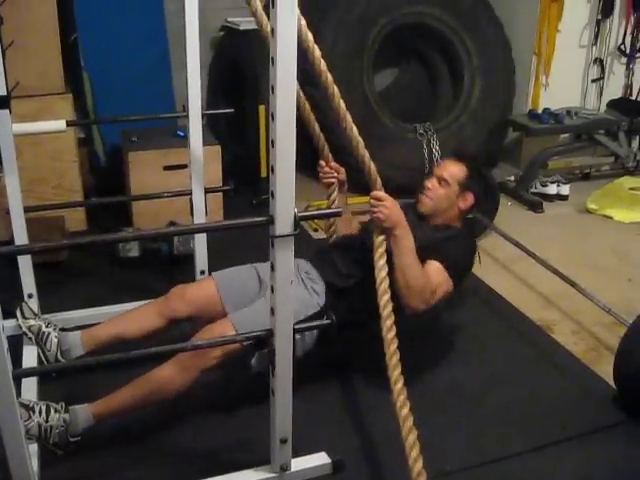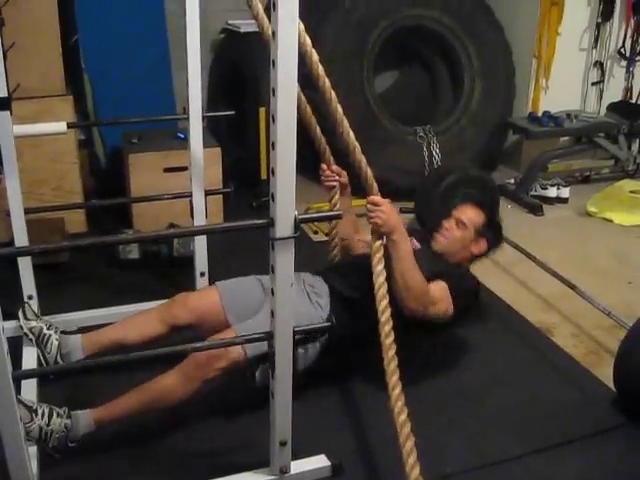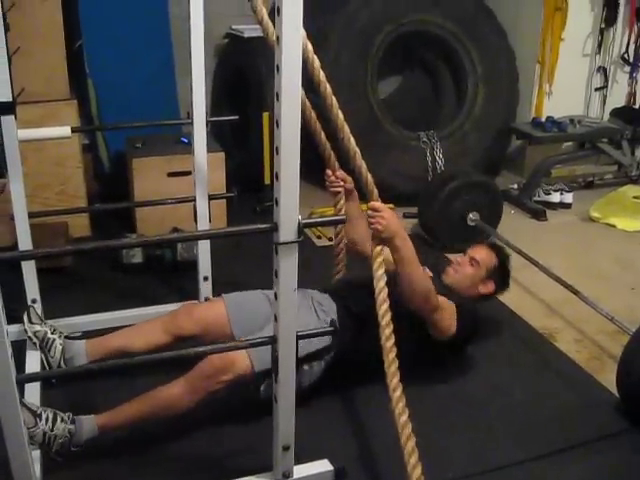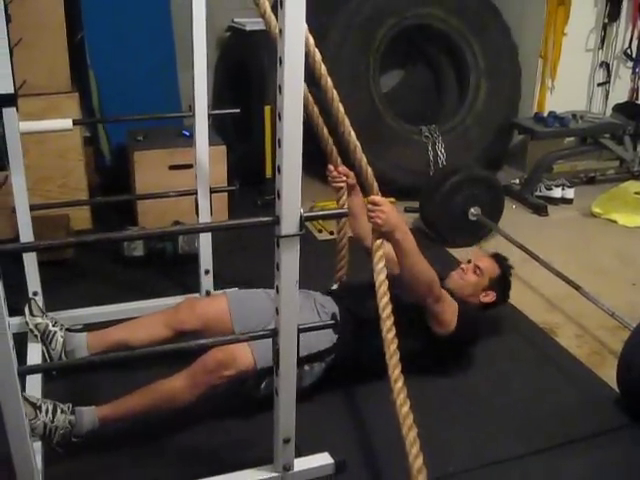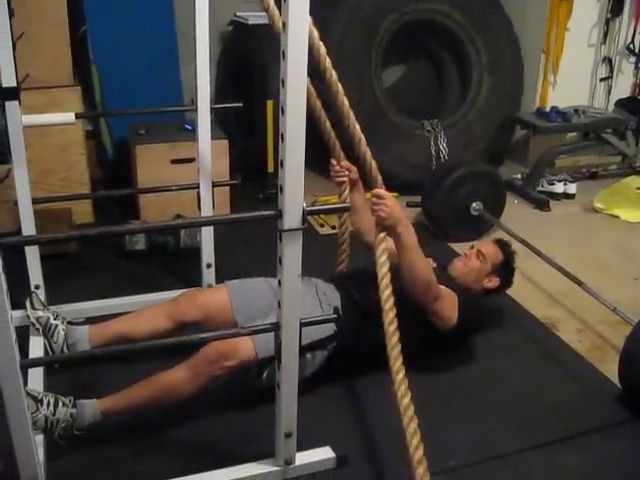
dt=0.2s
person 1, frame 1
left shoulder: (455, 245)
right shoulder: (413, 211)
left elbow: (416, 298)
left wrist: (400, 230)
right wrist: (340, 192)
left hip: (323, 299)
right hip: (303, 270)
left knee: (203, 349)
right knee: (179, 299)
left ankle: (74, 422)
right ankle: (69, 346)
person 1, frame 2
left shoulder: (458, 284)
right shoulder: (423, 241)
left elbow: (415, 303)
right elbow: (353, 245)
left wrist: (396, 234)
right wrist: (344, 195)
left hip: (326, 315)
right hip: (306, 283)
left knee: (207, 359)
right knee: (182, 306)
left ankle: (74, 426)
right ankle: (69, 349)
person 1, frame 3
left shoulder: (457, 315)
right shoulder: (431, 269)
left elbow: (422, 304)
right elbow: (363, 245)
left wrist: (400, 239)
right wrist: (352, 198)
left hip: (331, 333)
right hip: (313, 300)
left knee: (213, 371)
right knee: (187, 318)
left ankle: (78, 430)
right ankle: (72, 354)
person 1, frame 4
left shoulder: (454, 317)
right shoulder: (430, 280)
left elbow: (428, 293)
right elbow: (372, 242)
left wrist: (400, 232)
right wrist: (355, 193)
left hip: (334, 336)
right hip: (316, 302)
left knee: (214, 366)
right knee: (189, 313)
left ankle: (77, 421)
right ankle: (72, 346)
person 1, frame 5
left shoulder: (458, 306)
right shoulder: (435, 271)
left elbow: (423, 291)
right elbow: (371, 238)
left wrist: (402, 225)
right wrist: (356, 188)
left hip: (334, 324)
right hip: (317, 291)
left knee: (215, 358)
right knee: (189, 304)
left ankle: (80, 415)
right ankle: (75, 339)
